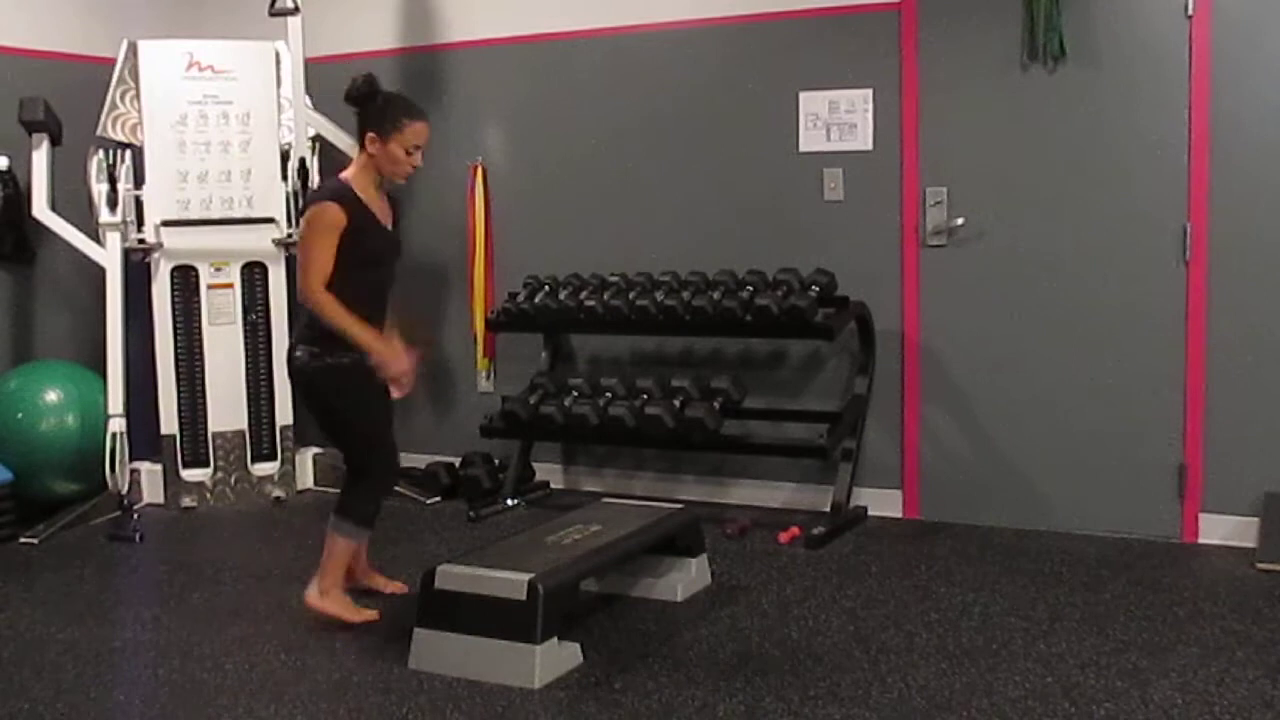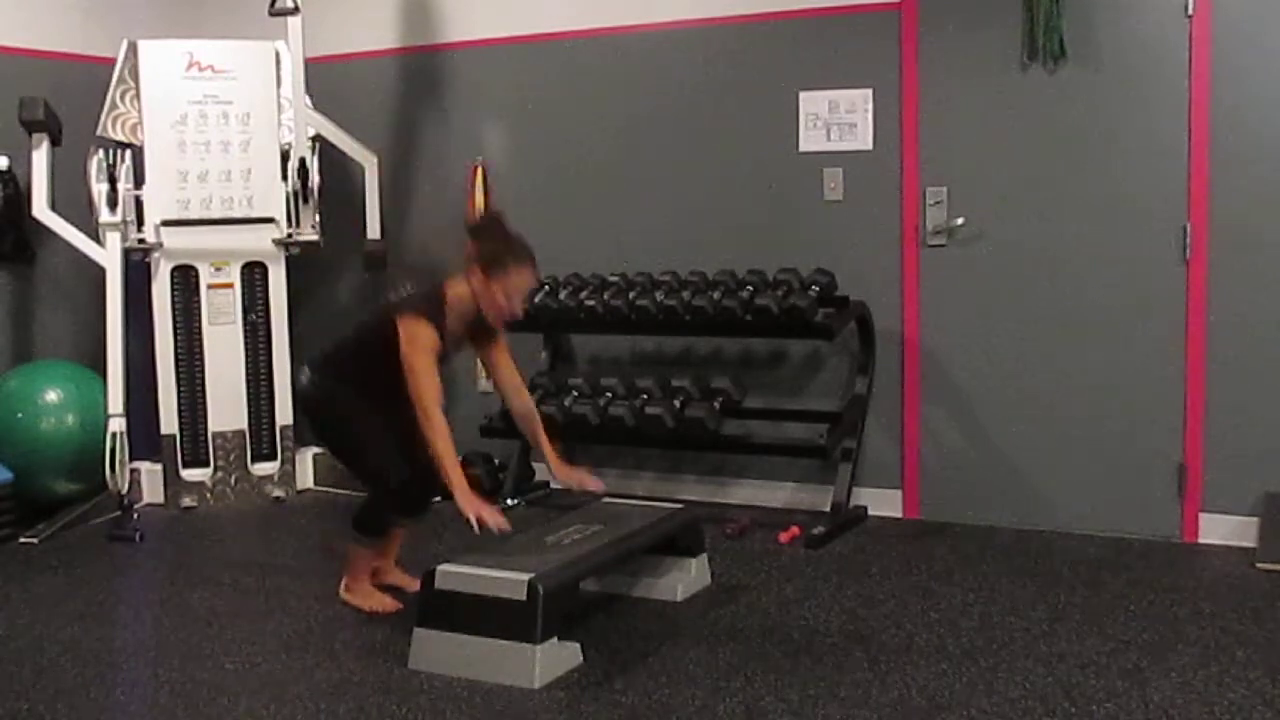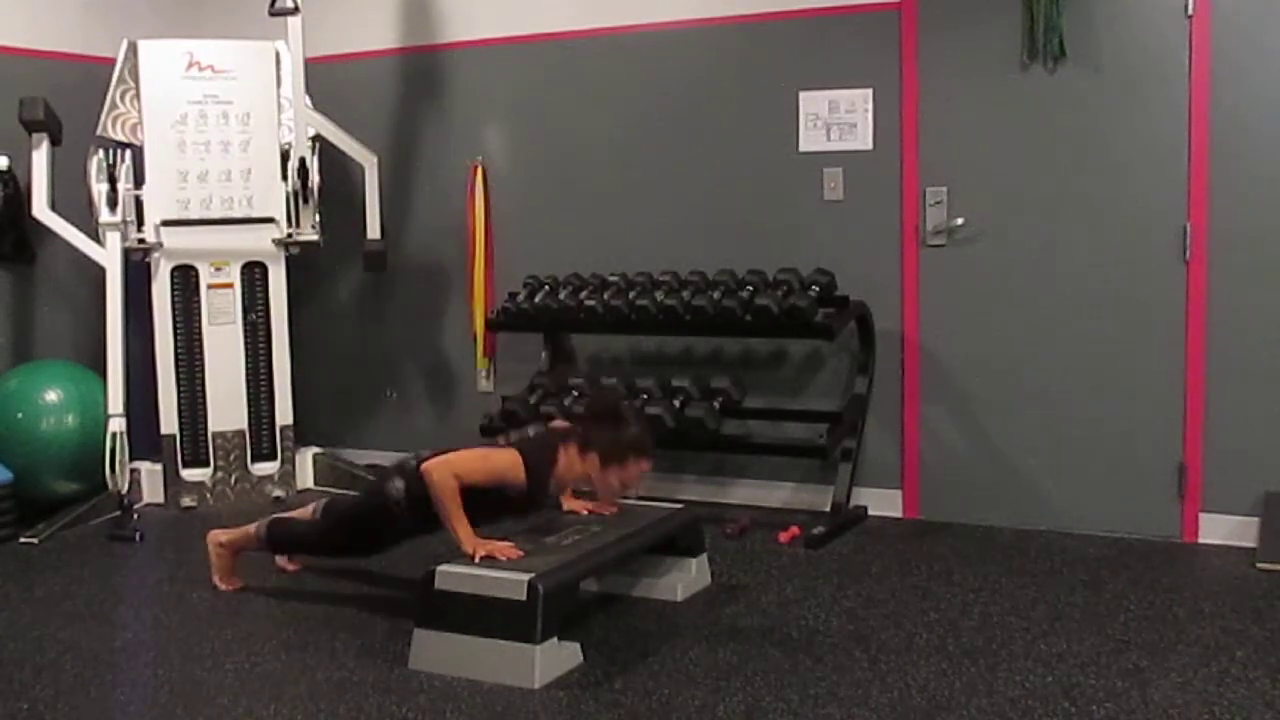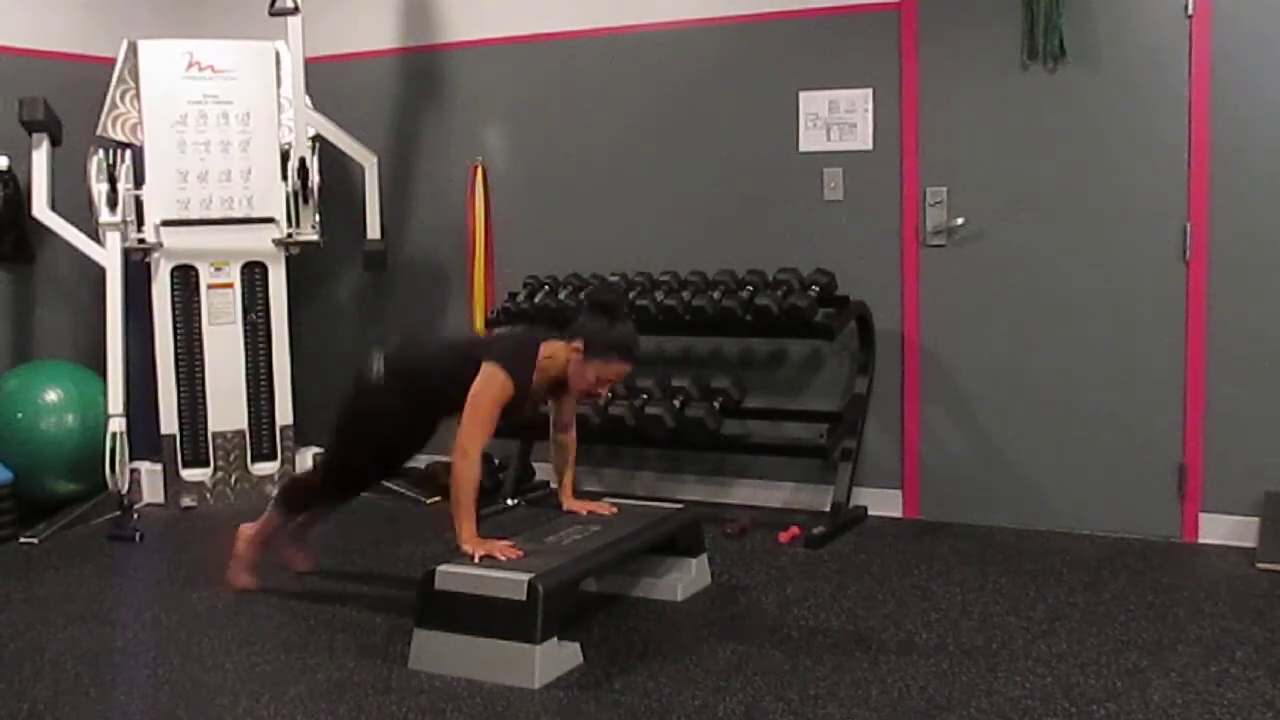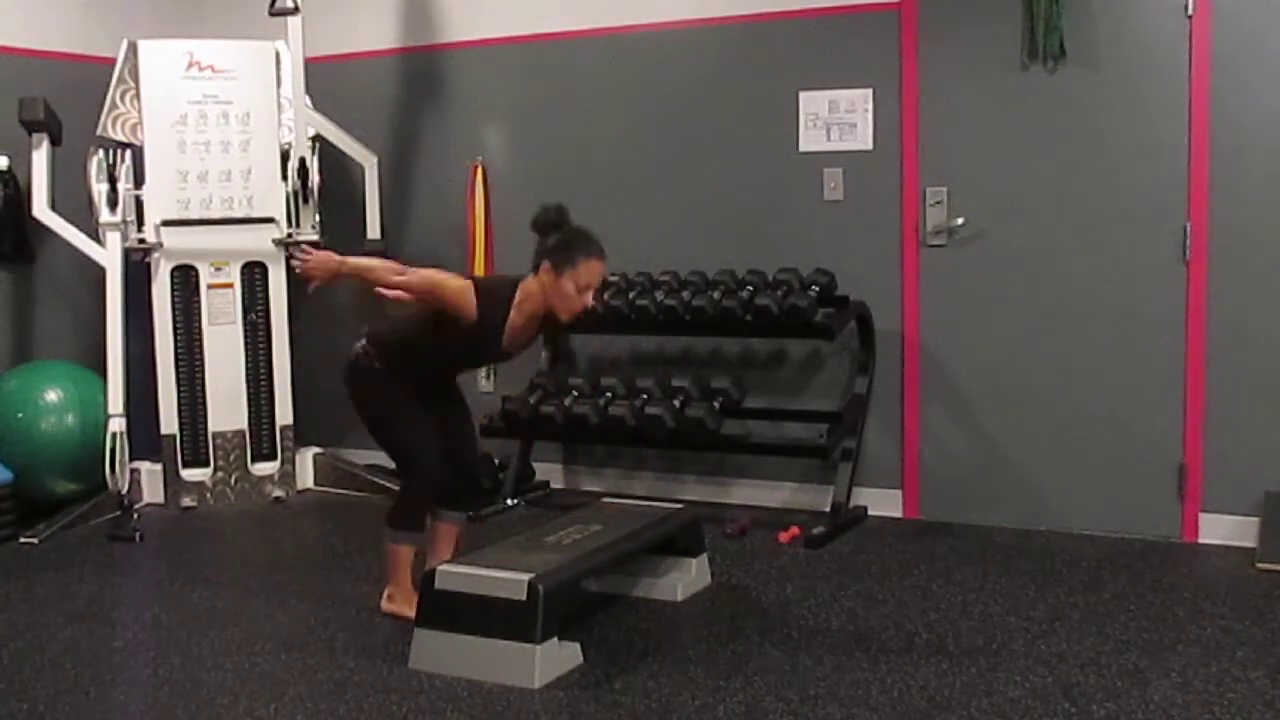
dt=0.7s
person 1, frame 1
left shoulder: (386, 203)
right shoulder: (331, 202)
right elbow: (313, 290)
left wrist: (395, 351)
right wrist: (375, 344)
left hip: (360, 360)
right hip: (326, 361)
left knee: (368, 467)
right knee: (379, 467)
left ankle: (358, 570)
right ankle: (325, 586)
person 1, frame 2
left shoulder: (483, 320)
right shoulder: (422, 315)
left elbow: (516, 394)
right elbow: (429, 412)
left wrist: (555, 463)
right wrist: (464, 495)
left hip: (381, 393)
right hip: (328, 390)
left knee: (425, 475)
right knee: (395, 479)
left ankle: (383, 566)
right ankle: (355, 582)
person 1, frame 3
left shoulder: (574, 443)
right shoulder: (524, 470)
left elbow: (553, 424)
right elbow: (437, 471)
left wrist: (566, 497)
right wrist: (469, 542)
left hip: (419, 488)
right hip: (410, 495)
left knee: (344, 516)
right knee: (330, 536)
left ankle: (296, 522)
right ankle: (227, 542)
person 1, frame 4
left shoulder: (565, 365)
right shoulder: (510, 368)
left elbow: (564, 432)
right elbow: (467, 454)
left wrist: (567, 495)
right wrist: (468, 539)
left hip: (427, 395)
right hip: (391, 387)
left knee: (362, 477)
right knee: (337, 475)
left ankle: (293, 529)
right ankle: (255, 535)
person 1, frame 5
left shoulder: (544, 316)
right shoulder: (482, 300)
right elbow: (400, 275)
right wrist: (334, 265)
left hip: (431, 377)
right hip: (380, 369)
left knee: (464, 466)
right knee: (425, 470)
right ankle: (398, 593)
